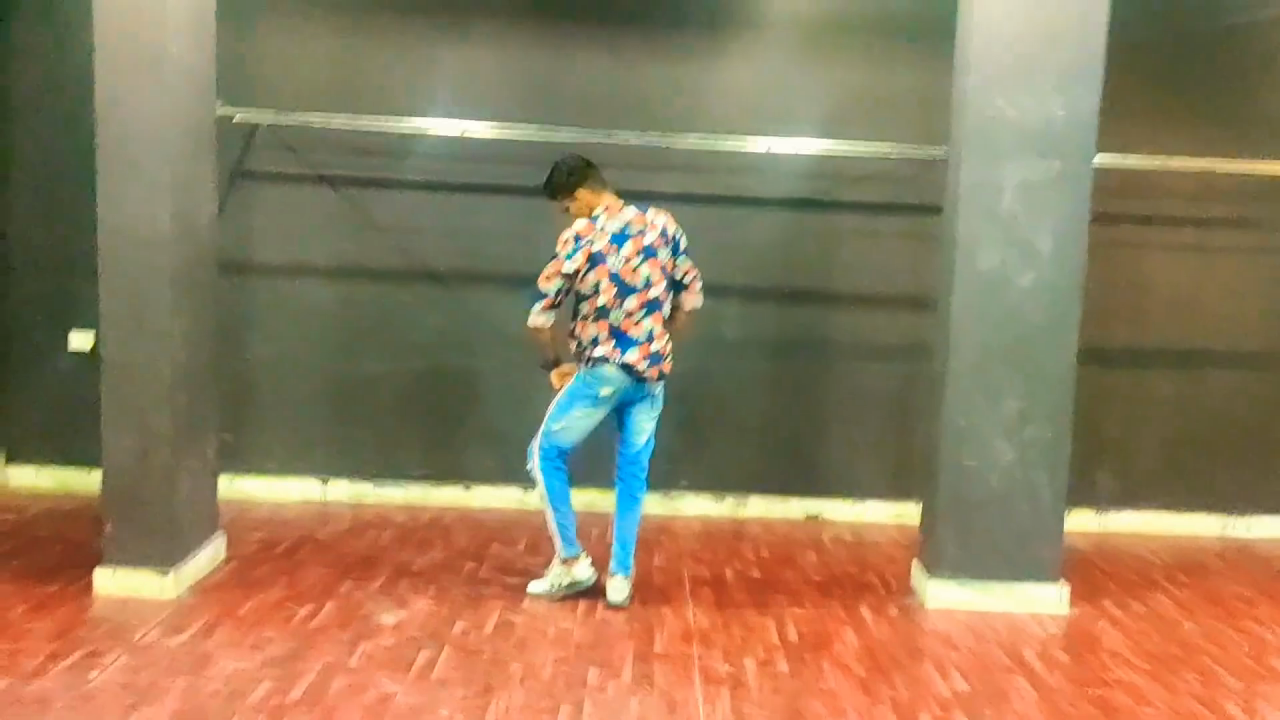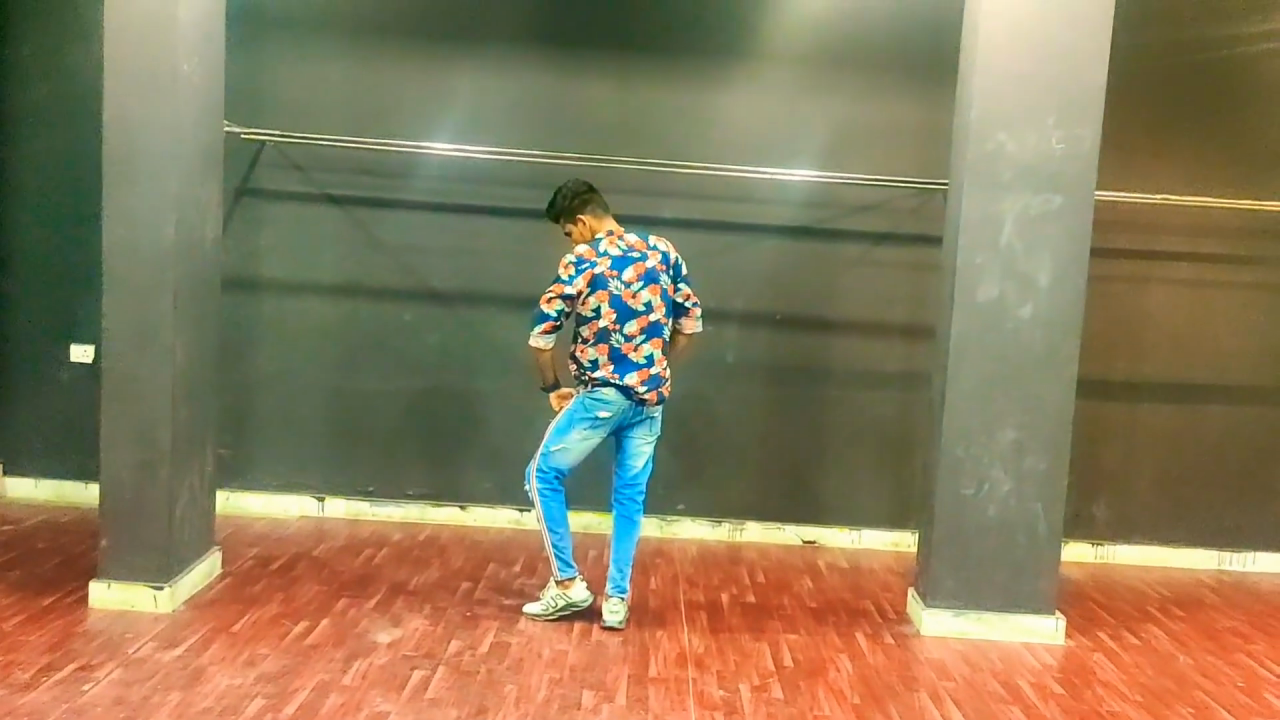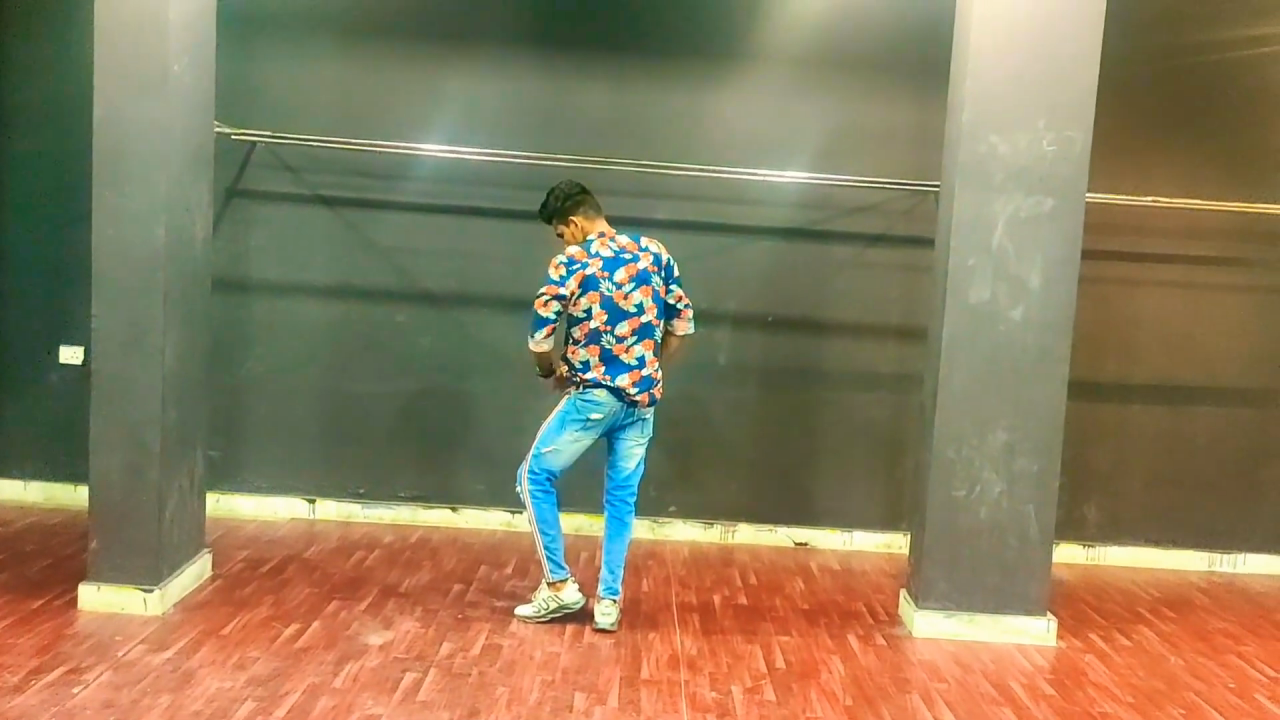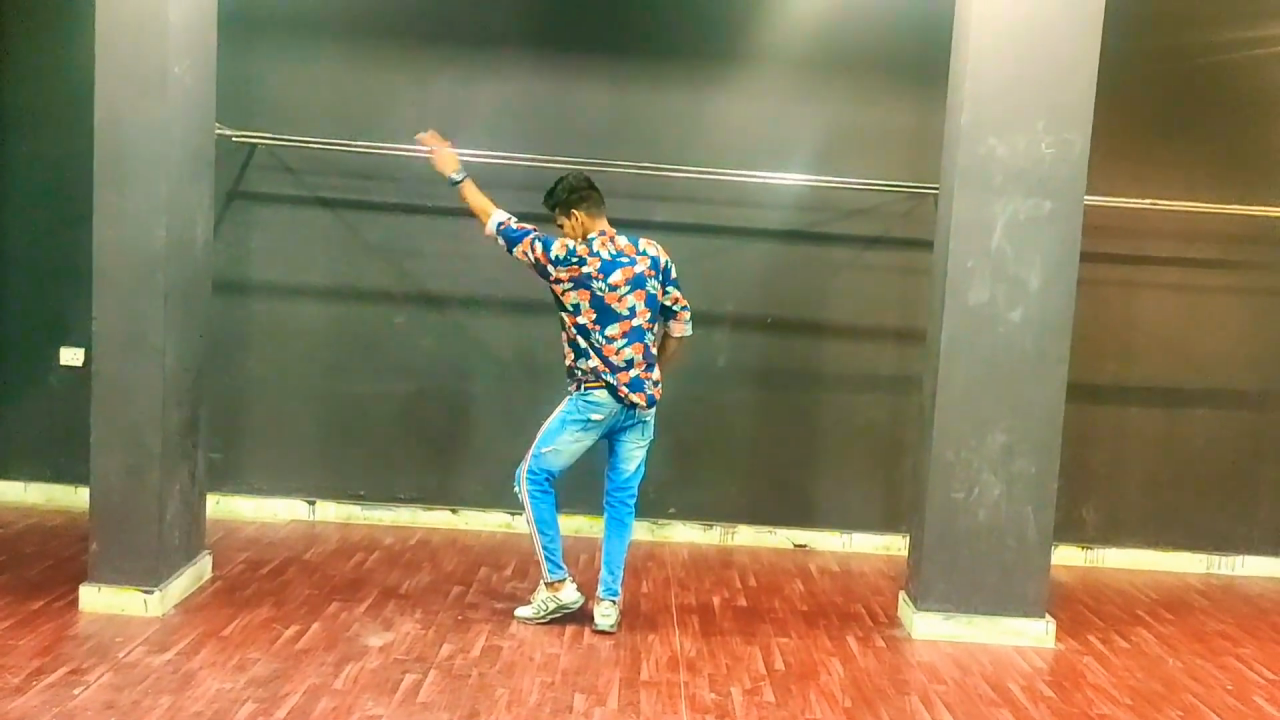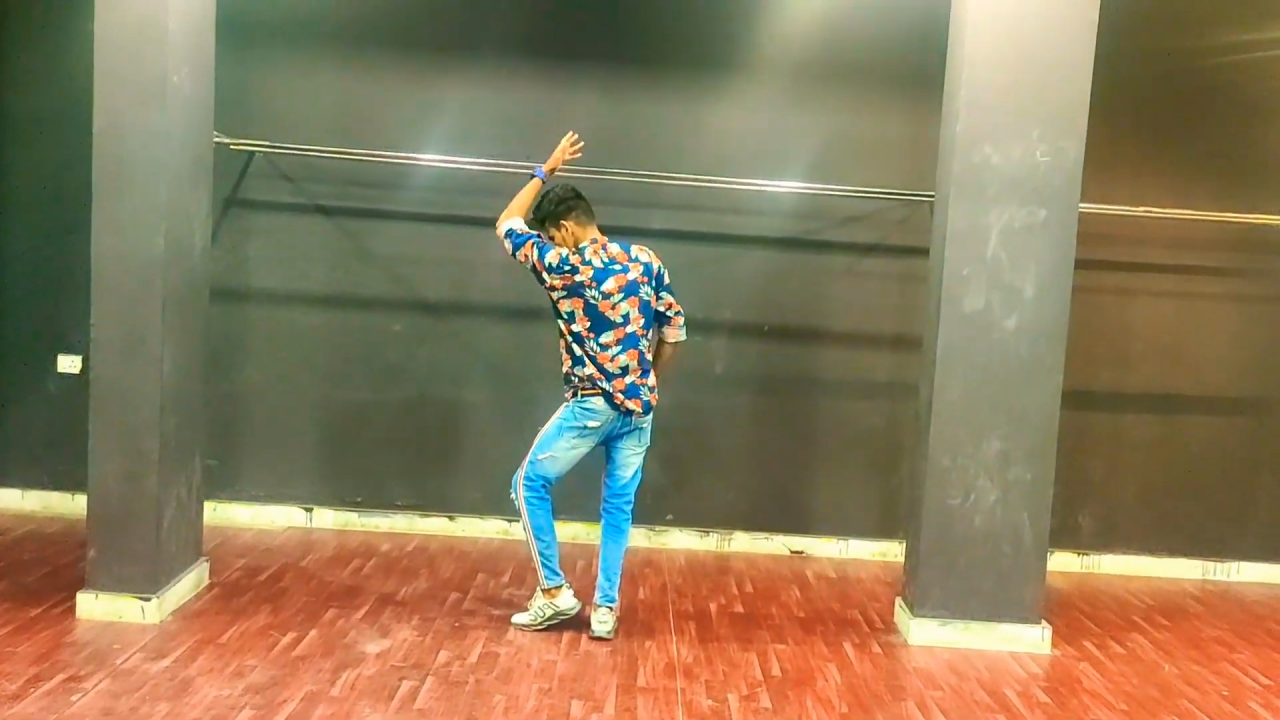
dt=0.7s
person 1, frame 1
left shoulder: (580, 236)
right shoulder: (662, 225)
left elbow: (541, 313)
right elbow: (691, 296)
left wrist: (554, 365)
left hip: (603, 371)
right hip: (652, 373)
left knee: (546, 454)
right knee: (633, 474)
left ankle: (573, 562)
right ankle: (621, 577)
person 1, frame 2
left shoulder: (580, 261)
right shoulder: (662, 251)
left elbow: (541, 335)
right elbow: (690, 321)
left wrist: (552, 388)
left hip: (602, 395)
right hip: (651, 397)
left knee: (543, 475)
right knee: (630, 496)
left ankle: (568, 584)
right ankle: (617, 599)
person 1, frame 3
left shoulder: (571, 263)
right shoulder: (655, 253)
left elbow: (540, 339)
right elbow: (682, 323)
left wrist: (552, 374)
left hip: (593, 396)
right hip: (642, 399)
left knee: (535, 477)
right knee: (622, 498)
left ankle: (560, 585)
right ankle: (609, 600)
person 1, frame 4
left shoulder: (565, 256)
right shoulder: (653, 255)
left elbow: (499, 225)
right elbow: (679, 325)
left wrist: (456, 173)
left hip: (593, 399)
right hip: (643, 401)
left knee: (534, 477)
right knee: (621, 500)
left ankle: (558, 586)
right ankle: (608, 601)
person 1, frame 5
left shoulder: (562, 266)
right shoulder: (646, 260)
left elbow: (508, 225)
right elbow: (673, 331)
left wrist: (546, 170)
left hip: (591, 405)
right hip: (640, 407)
left knee: (530, 483)
right knee: (619, 506)
left ankle: (555, 592)
right ankle: (605, 609)
